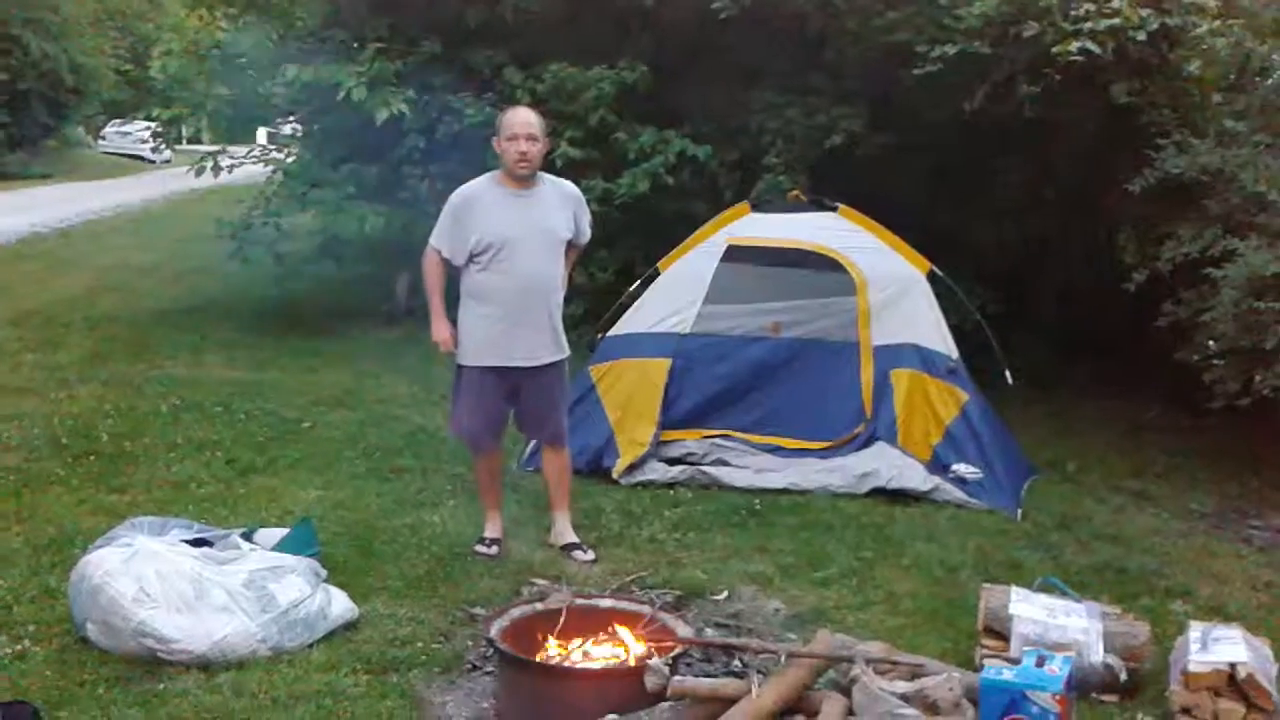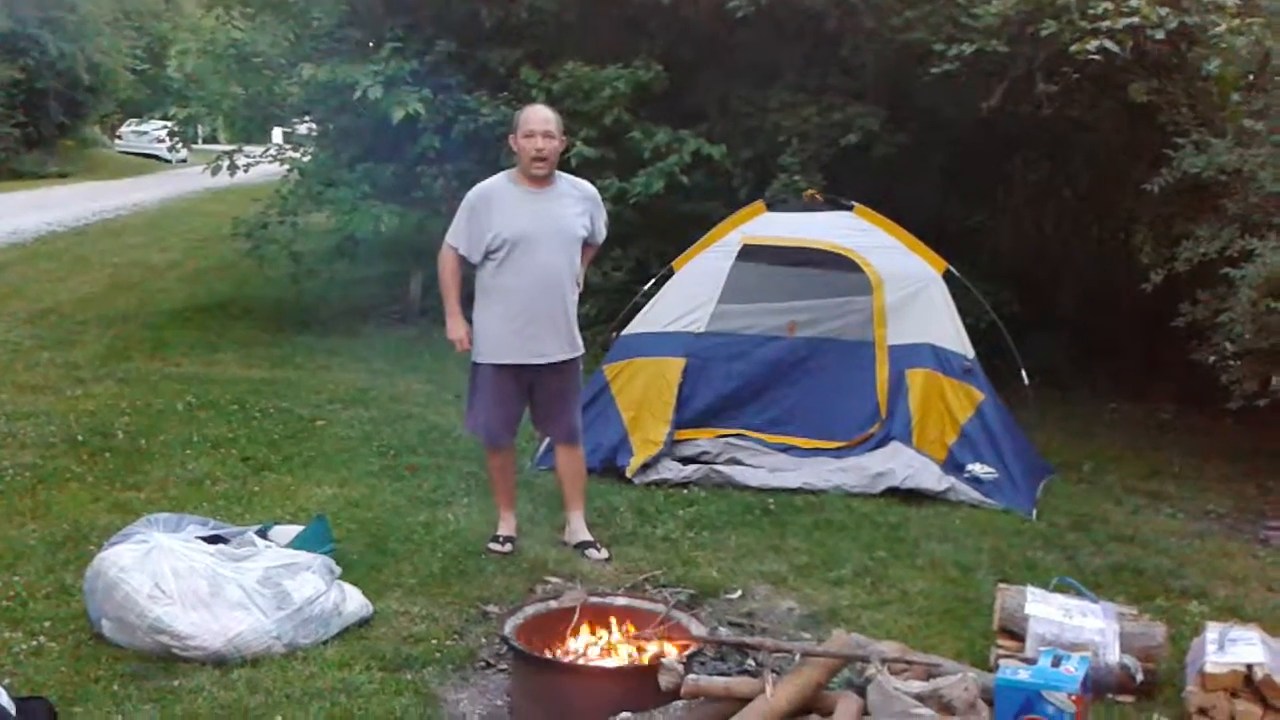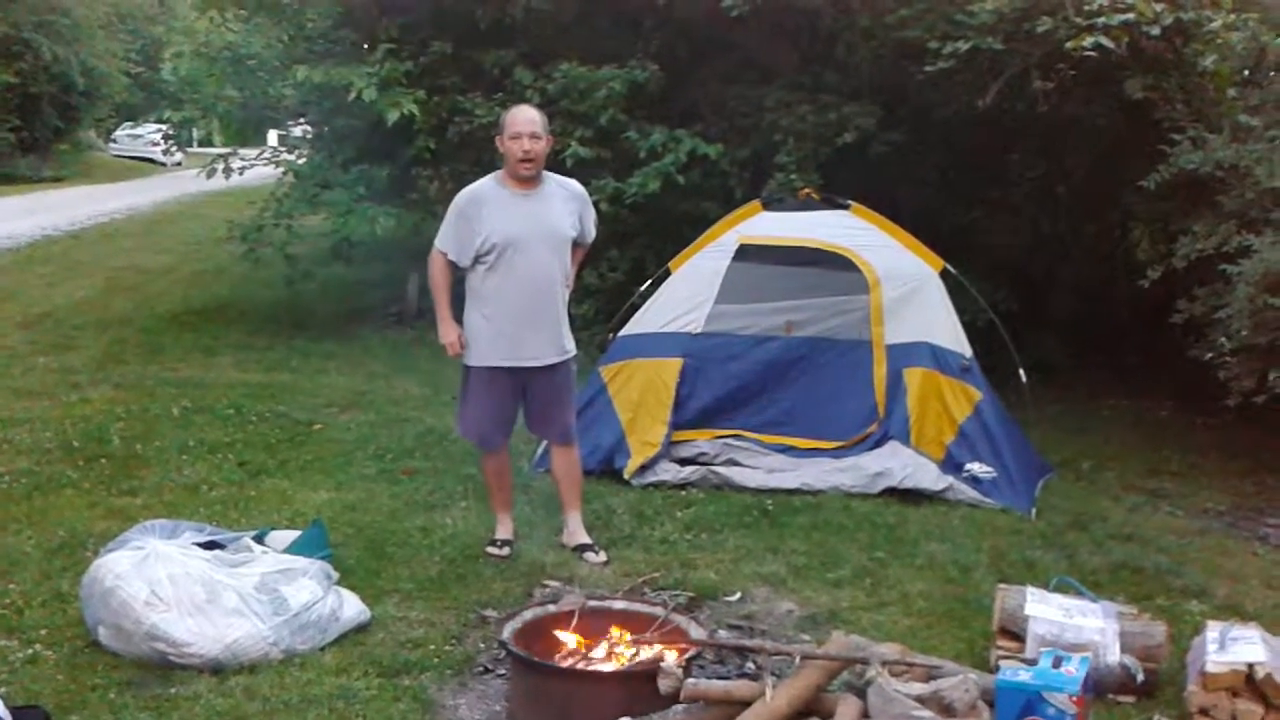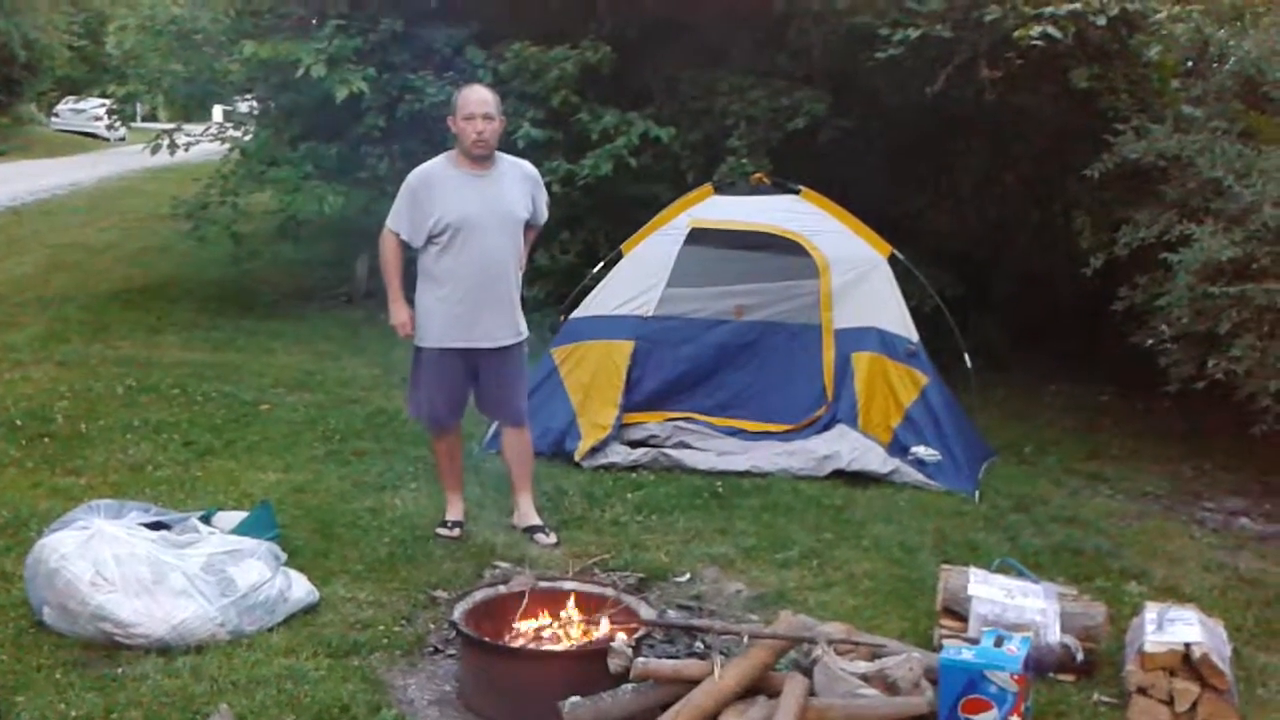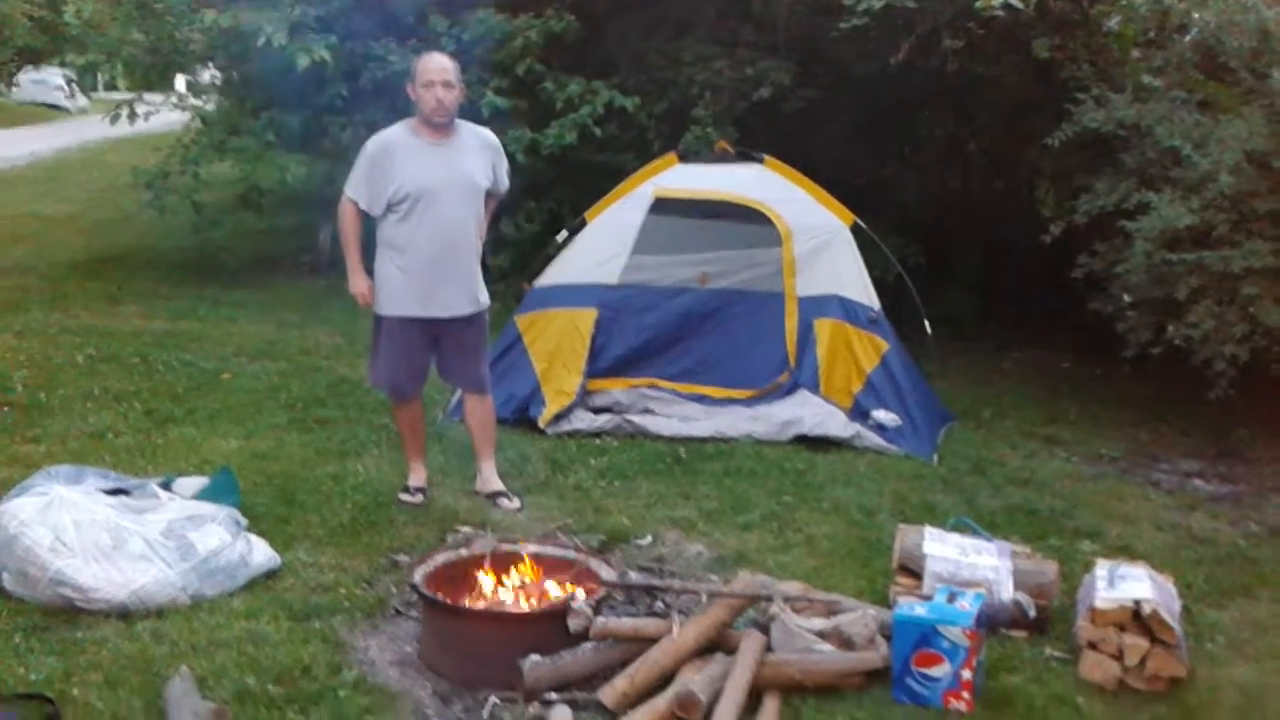
dt=1s
person 1, frame 1
left shoulder: (566, 195)
right shoulder: (469, 198)
right elbow: (434, 257)
right wrist: (438, 319)
left hip: (546, 346)
right hip: (484, 349)
left knee: (554, 437)
right knee: (483, 440)
left ankle: (562, 527)
right ankle: (492, 523)
person 1, frame 2
left shoulder: (583, 195)
right shoulder: (486, 196)
right elbow: (450, 255)
right wrist: (454, 317)
left hip: (561, 344)
right hip: (499, 346)
left knee: (568, 435)
right knee: (497, 437)
left ankle: (576, 525)
right ankle: (506, 520)
person 1, frame 3
left shoulder: (571, 194)
right shoulder: (474, 199)
right elbow: (440, 259)
right wrist: (445, 321)
left hip: (553, 346)
right hip: (490, 349)
left knee: (563, 435)
right knee: (492, 440)
left ankle: (574, 526)
right ankle: (503, 524)
person 1, frame 4
left shoulder: (524, 175)
right shoulder: (426, 179)
right elbow: (391, 238)
right wrist: (397, 302)
left hip: (505, 327)
right hip: (442, 330)
left knee: (515, 417)
right knee: (443, 422)
left ankle: (525, 508)
right ankle: (454, 505)
person 1, frame 5
left shoulder: (484, 144)
right shoulder: (385, 147)
right elbow: (349, 206)
right wrist: (355, 271)
left hip: (465, 296)
right hip: (402, 299)
left knee: (477, 384)
right knee: (404, 389)
left ankle: (487, 474)
right ankle: (416, 471)
